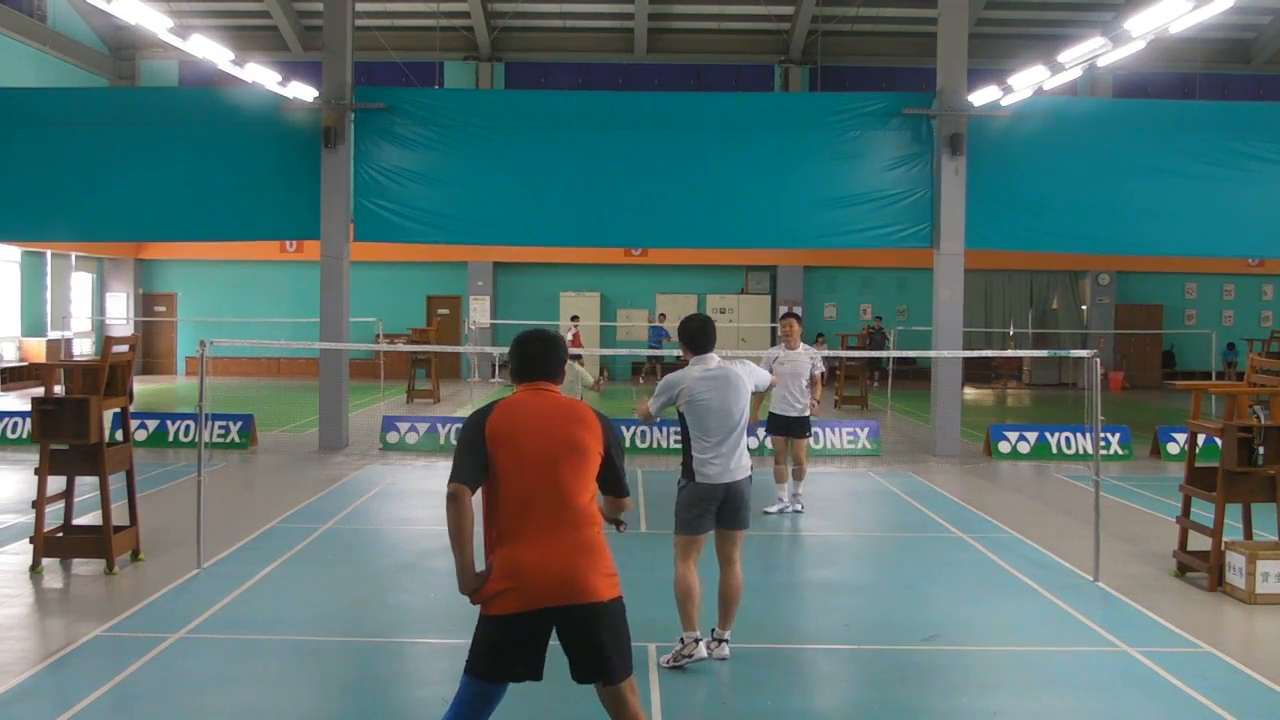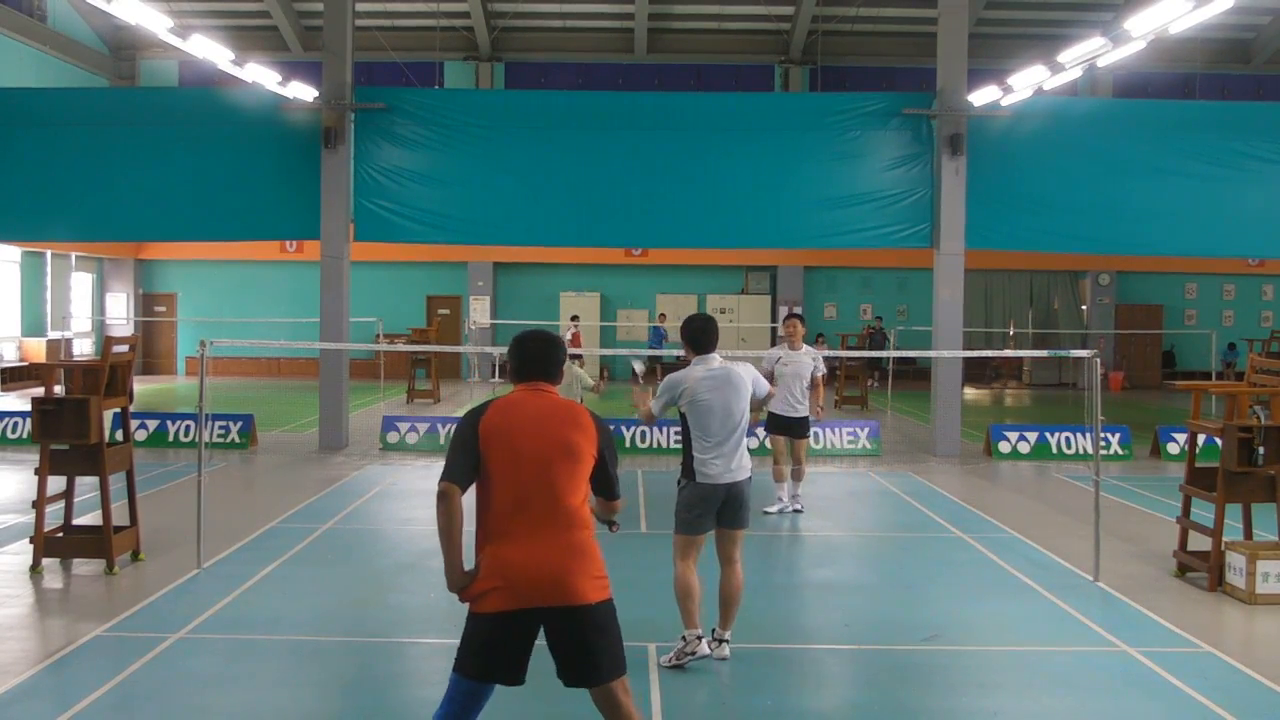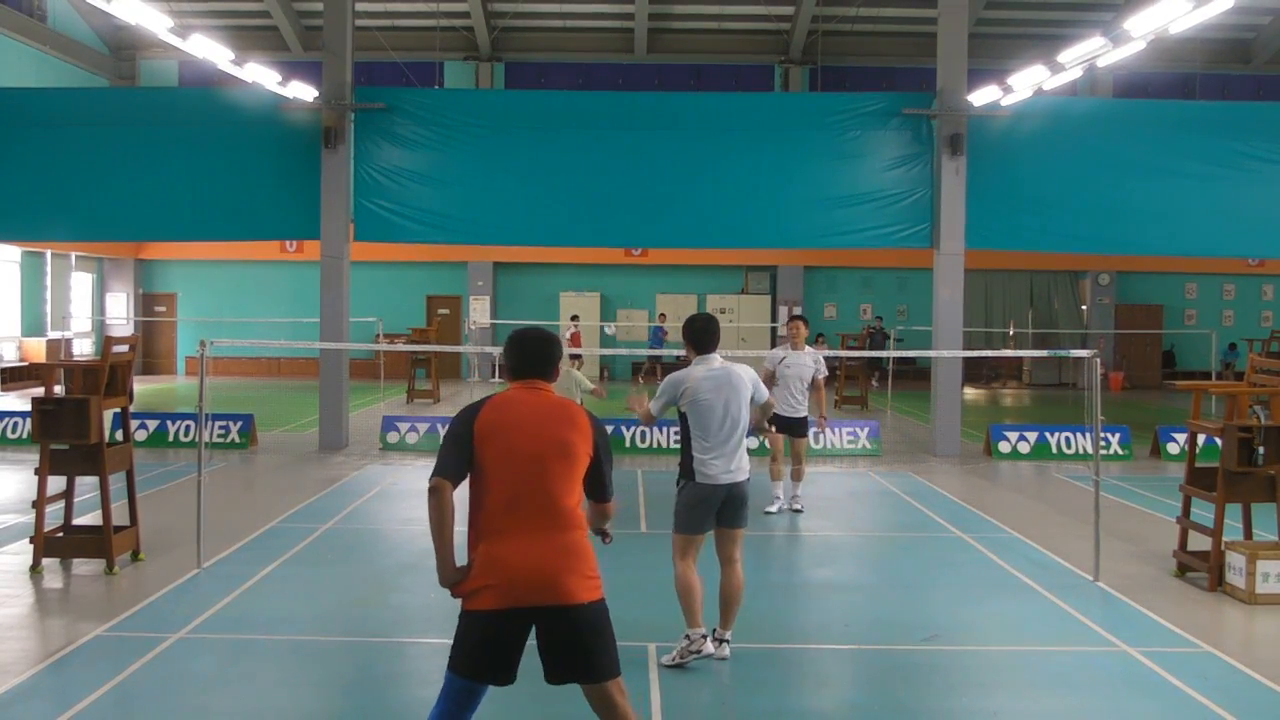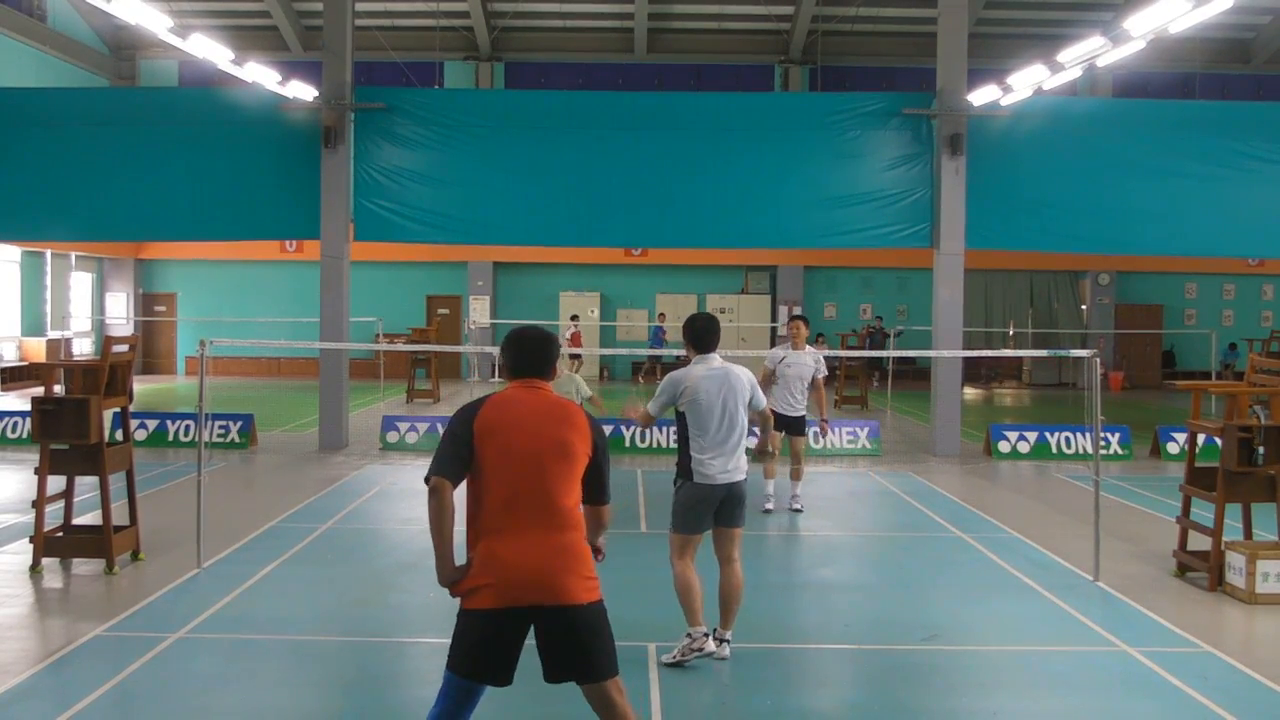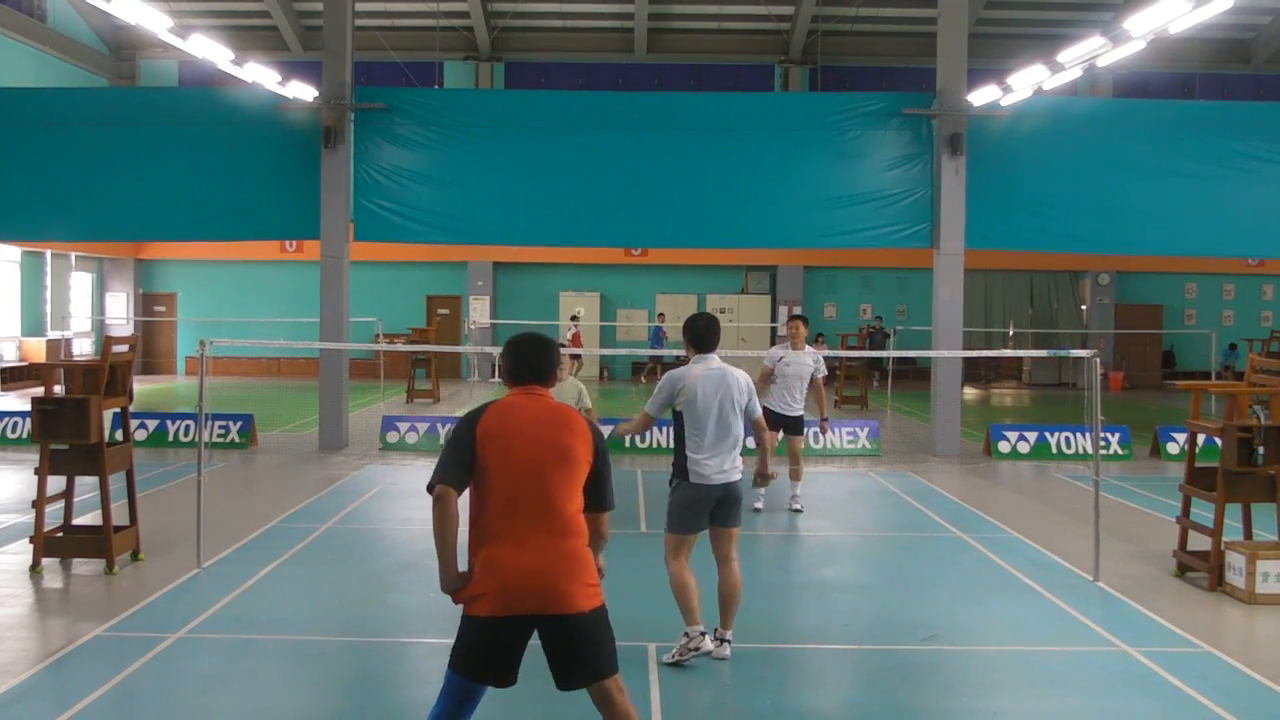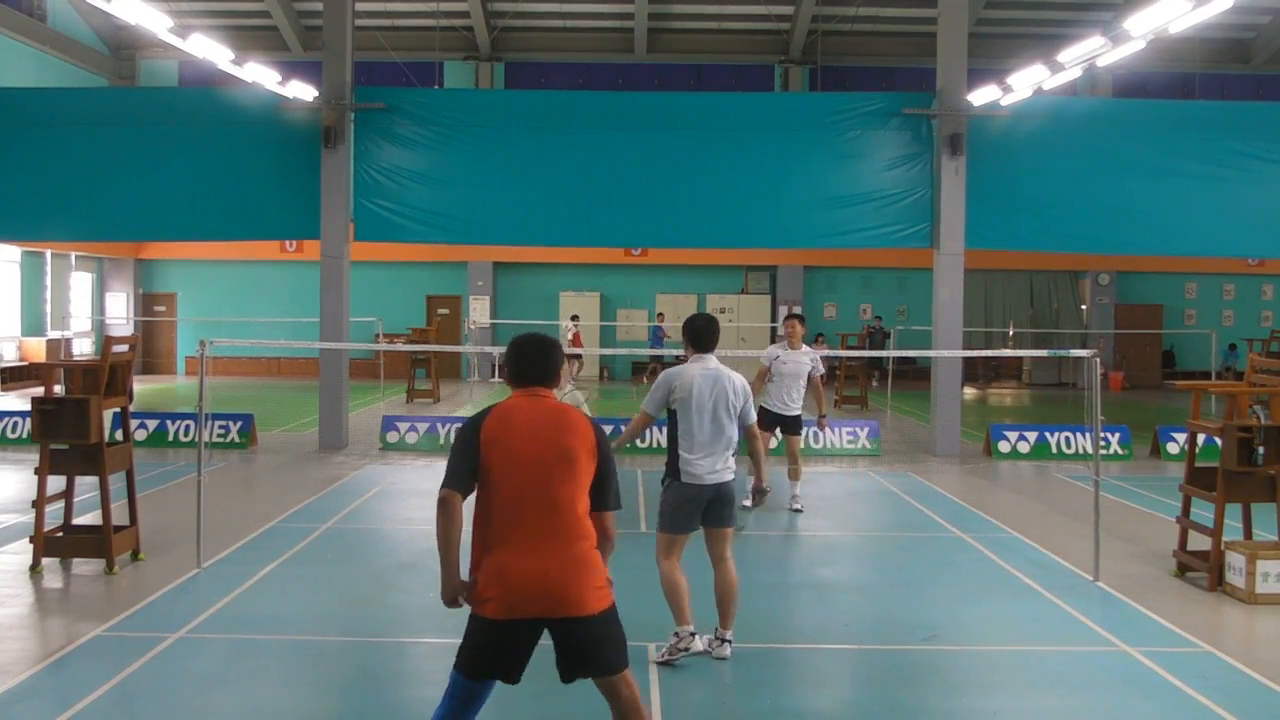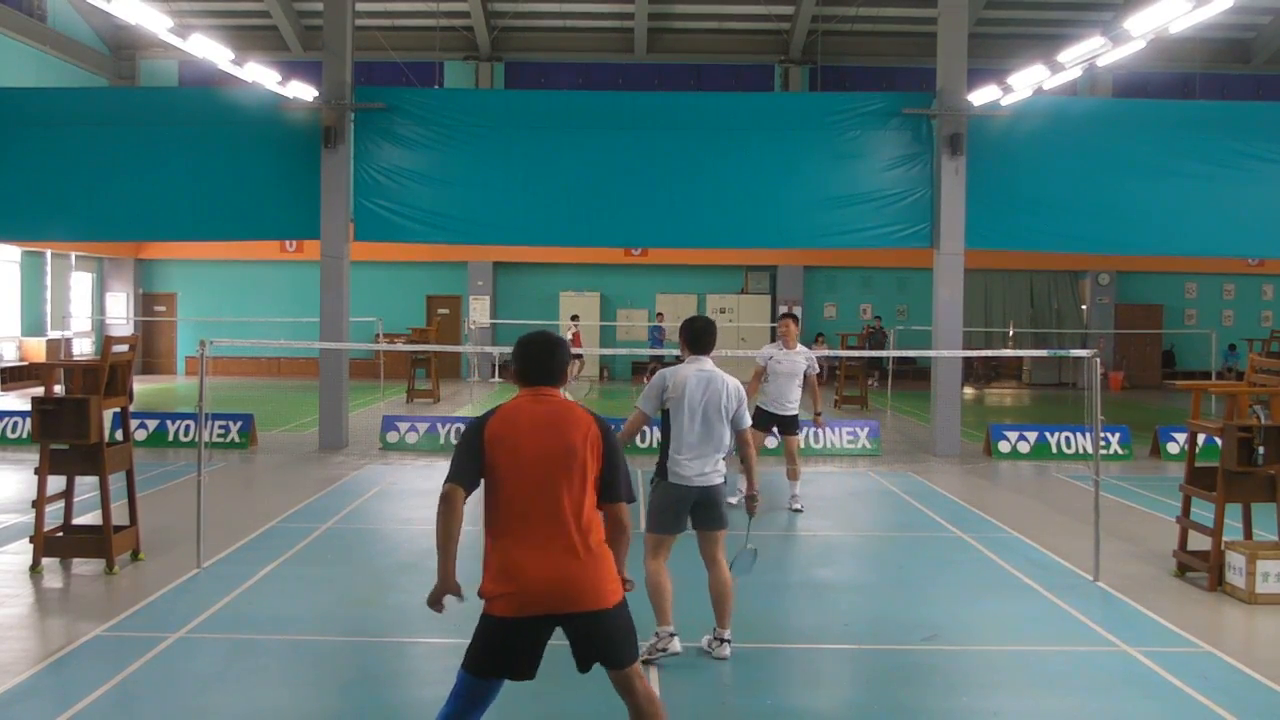
dt=0.1s
person 1, frame 1
left shoulder: (487, 419)
right shoulder: (594, 421)
left elbow: (457, 495)
right elbow: (620, 503)
left wrist: (465, 572)
left hip: (513, 582)
right hip: (588, 579)
person 1, frame 2
left shoulder: (481, 419)
right shoulder: (589, 423)
left elbow: (448, 494)
right elbow: (611, 505)
left wrist: (454, 571)
left hip: (502, 582)
right hip: (578, 581)
person 1, frame 3
left shoulder: (476, 416)
right shoulder: (585, 421)
left elbow: (440, 489)
right elbow: (604, 508)
left wrist: (446, 566)
right wrist: (597, 523)
left hip: (495, 581)
right hip: (570, 580)
person 1, frame 4
left shoulder: (475, 414)
right shoulder: (583, 421)
left elbow: (440, 488)
right elbow: (600, 513)
left wrist: (446, 565)
right wrist: (593, 539)
left hip: (493, 580)
right hip: (568, 580)
person 1, frame 5
left shoulder: (477, 422)
right shoulder: (585, 429)
left elbow: (443, 497)
right elbow: (599, 525)
left wrist: (449, 573)
right wrist: (593, 563)
left hip: (496, 587)
right hip: (569, 584)
person 1, frame 6
left shoulder: (481, 425)
right shoulder: (588, 429)
left elbow: (448, 501)
right elbow: (604, 524)
left wrist: (450, 578)
right wrist: (600, 569)
left hip: (503, 589)
right hip: (578, 586)
person 1, frame 7
left shoulder: (487, 426)
right shoulder: (594, 426)
left elbow: (451, 498)
right elbow: (619, 515)
left wrist: (446, 575)
right wrist: (617, 568)
left hip: (516, 588)
right hip: (589, 585)
right knee: (633, 684)
person 2, frame 1
left shoulder: (677, 381)
right shoulder: (743, 370)
left elbow: (647, 415)
right elbow: (771, 381)
left wrist: (641, 408)
left hip: (700, 480)
right hip: (738, 477)
left knee: (685, 561)
right knee: (731, 561)
left ankle: (691, 640)
right ankle: (722, 638)
person 2, frame 2
left shoulder: (678, 381)
right shoulder: (744, 372)
left elbow: (648, 416)
right elbow: (768, 395)
left wrist: (641, 401)
left hip: (700, 480)
right hip: (738, 478)
left knee: (685, 561)
right knee: (731, 561)
left ankle: (693, 638)
right ankle: (722, 638)
person 2, frame 3
left shoulder: (679, 380)
right shoulder: (744, 374)
left elbow: (648, 419)
right elbow: (769, 407)
left wrist: (638, 405)
right wrist: (759, 423)
left hip: (699, 480)
right hip: (737, 478)
left knee: (684, 559)
right knee: (731, 561)
left ankle: (696, 636)
right ankle: (723, 638)
person 2, frame 4
left shoulder: (679, 379)
right shoulder: (742, 376)
left elbow: (647, 421)
right elbow: (766, 417)
left wrist: (635, 414)
right wrist: (765, 442)
left hip: (697, 480)
right hip: (735, 478)
left knee: (682, 559)
right knee: (730, 560)
left ankle: (698, 635)
right ankle: (723, 637)
person 2, frame 5
left shoulder: (676, 379)
right shoulder: (741, 378)
left elbow: (644, 423)
right elbow: (761, 428)
left wrist: (625, 430)
right wrist: (764, 464)
left hip: (692, 480)
right hip: (730, 480)
left knee: (676, 558)
right knee: (728, 559)
left ankle: (695, 634)
right ankle: (724, 638)
person 2, frame 6
left shoulder: (673, 377)
right shoulder: (737, 381)
left elbow: (641, 423)
right elbow: (754, 436)
left wrist: (619, 441)
right wrist: (759, 478)
left hip: (685, 479)
right hip: (723, 480)
left knee: (668, 558)
right knee: (723, 560)
left ankle: (685, 635)
right ankle: (723, 638)
person 2, frame 7
left shoulder: (667, 377)
right shoulder: (732, 385)
left elbow: (634, 426)
right elbow: (745, 443)
right wrist: (751, 488)
left hip: (673, 480)
right hip: (712, 482)
left knee: (656, 558)
right knee: (716, 560)
left ankle: (666, 635)
right ankle: (721, 638)
person 3, frame 1
left shoulder: (812, 355)
right shoulder: (772, 354)
left elbow: (816, 383)
left wrist: (815, 400)
right wrist: (754, 411)
left hip: (801, 415)
right hip: (777, 413)
left knee: (799, 459)
right knee: (780, 458)
left ankle: (796, 495)
right ankle: (782, 500)
person 3, frame 2
left shoulder: (814, 357)
right shoulder: (774, 354)
left elbow: (818, 386)
left wrist: (818, 405)
left hip: (800, 415)
right hip: (777, 413)
left knee: (798, 459)
right knee: (779, 457)
left ankle: (795, 496)
right ankle: (782, 500)
person 3, frame 3
left shoulder: (816, 359)
right shoulder: (776, 354)
left elbow: (819, 389)
right elbow: (765, 383)
left wrist: (822, 416)
left hip: (800, 415)
right hip: (776, 412)
left knee: (798, 458)
right knee: (776, 456)
left ankle: (795, 497)
right ankle: (778, 499)
person 3, frame 4
left shoulder: (816, 358)
right shoulder: (777, 353)
left elbow: (819, 389)
right elbow: (765, 382)
left wrist: (823, 418)
left hip: (798, 414)
right hip: (775, 410)
left knee: (797, 457)
left ankle: (795, 497)
right ankle: (769, 497)
person 3, frame 5
left shoulder: (815, 358)
right shoulder: (776, 352)
left elbow: (818, 389)
right elbow: (763, 380)
left wrist: (823, 417)
left hip: (796, 413)
right hip: (772, 409)
left knee: (796, 456)
left ankle: (795, 497)
right ankle: (760, 495)
person 3, frame 6
left shoulder: (812, 357)
right shoulder: (773, 351)
left elbow: (816, 387)
right elbow: (760, 379)
left wrist: (822, 414)
left hip: (793, 413)
right hip: (768, 409)
left knee: (794, 456)
left ankle: (795, 497)
right ankle: (753, 492)
person 3, frame 7
left shoulder: (807, 356)
right shoulder: (768, 351)
left elbow: (812, 385)
right elbow: (756, 379)
left wrist: (818, 412)
left hip: (790, 413)
right hip: (765, 408)
left knee: (792, 455)
left ankle: (795, 497)
right ankle: (741, 491)
